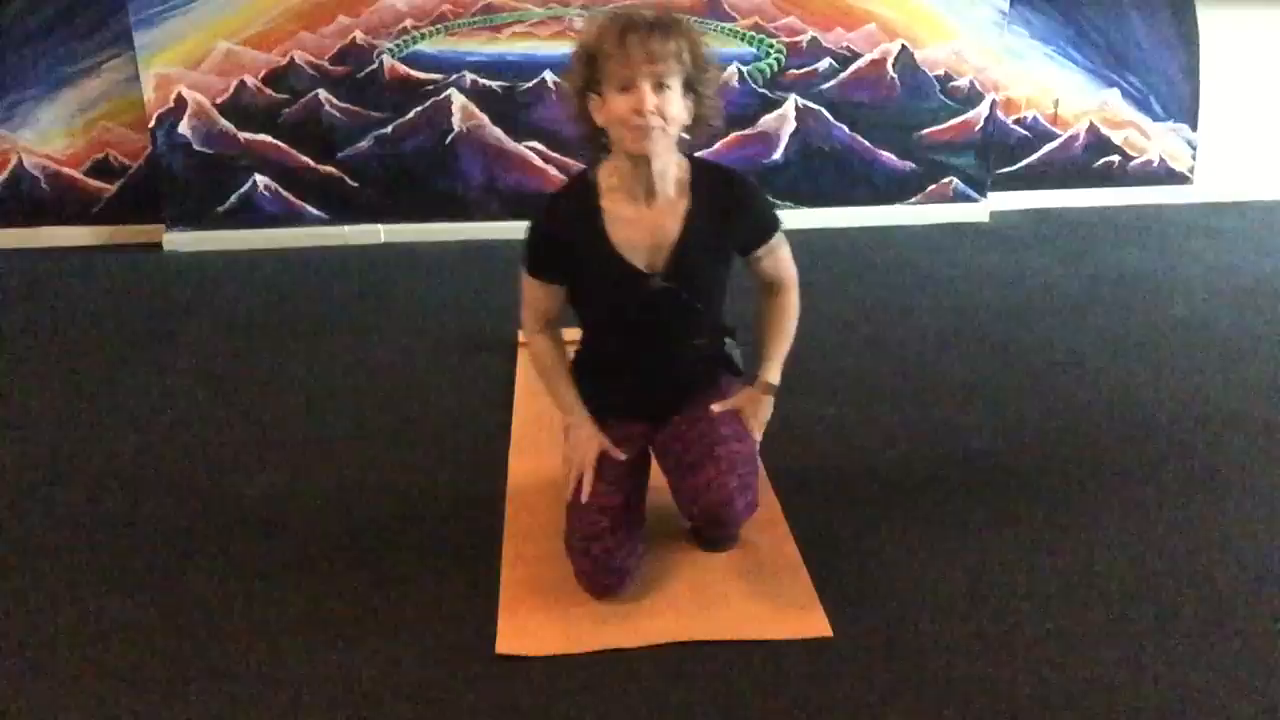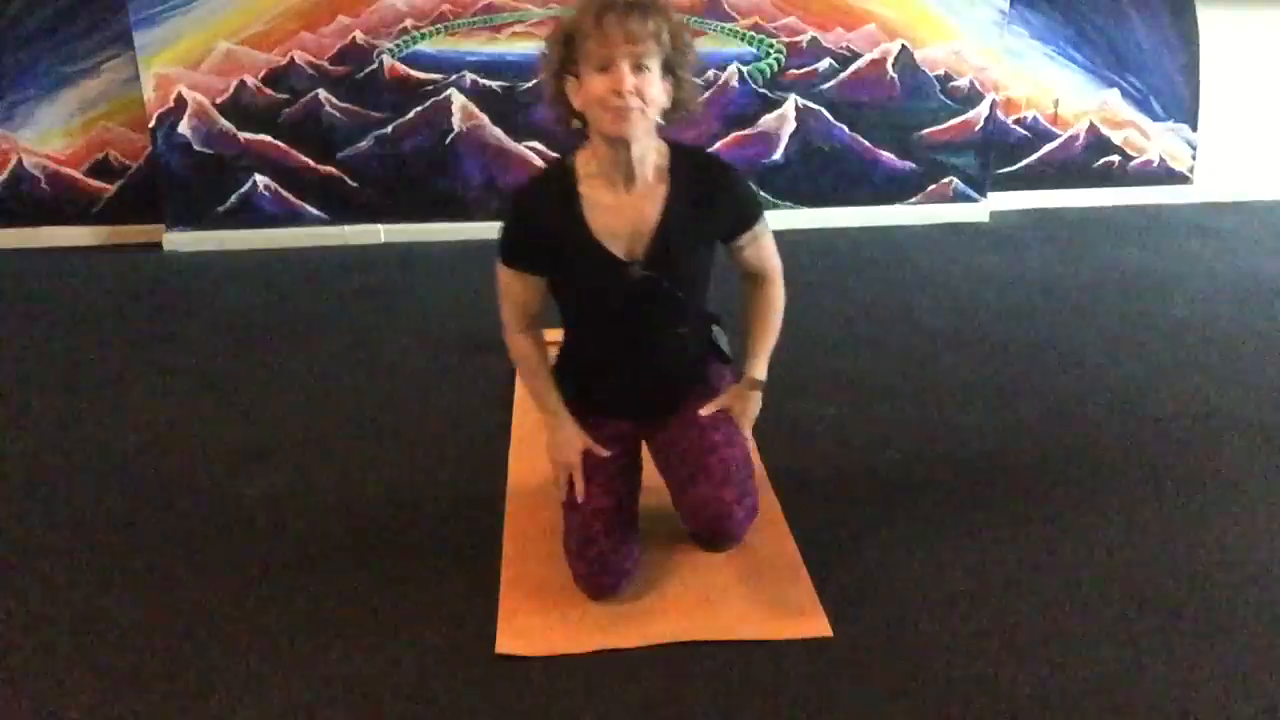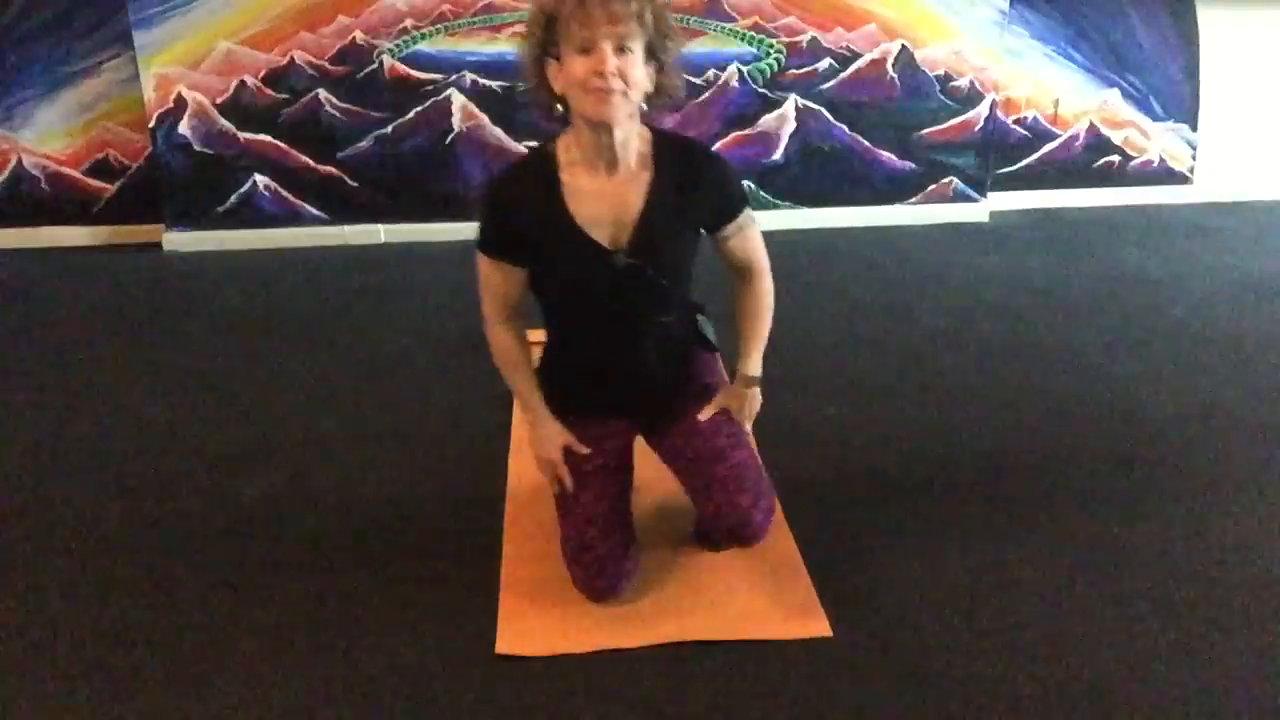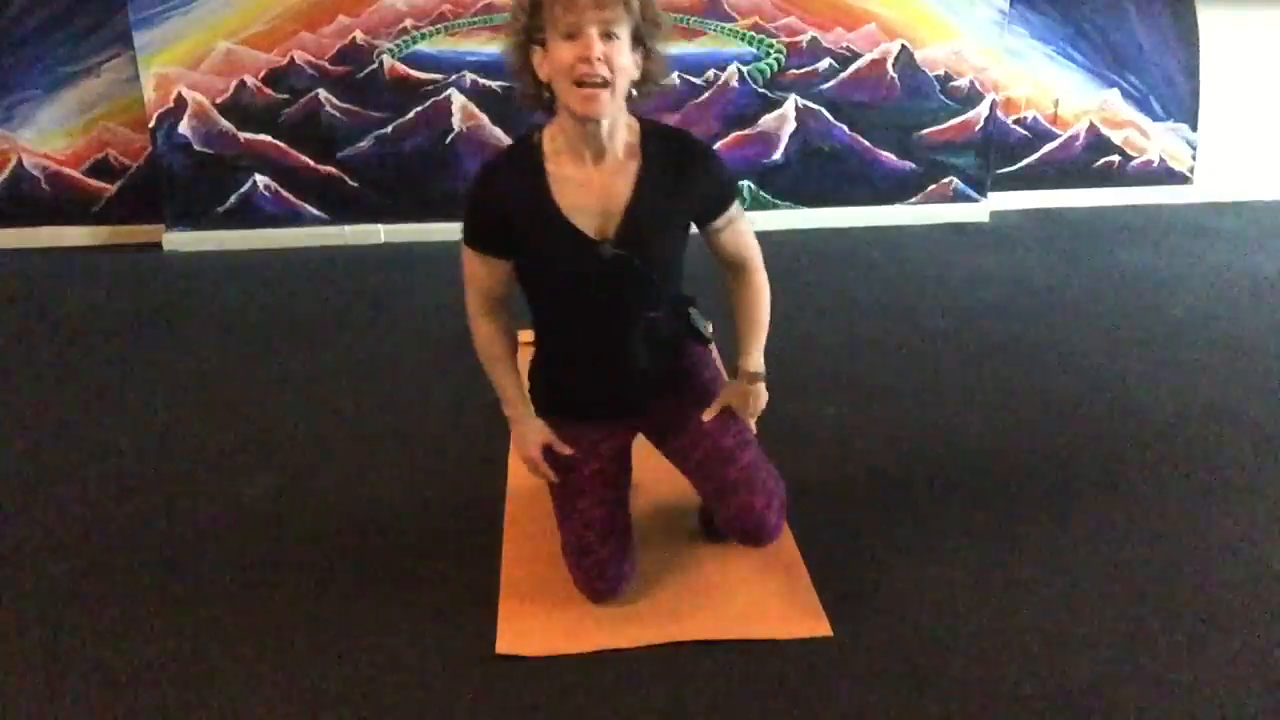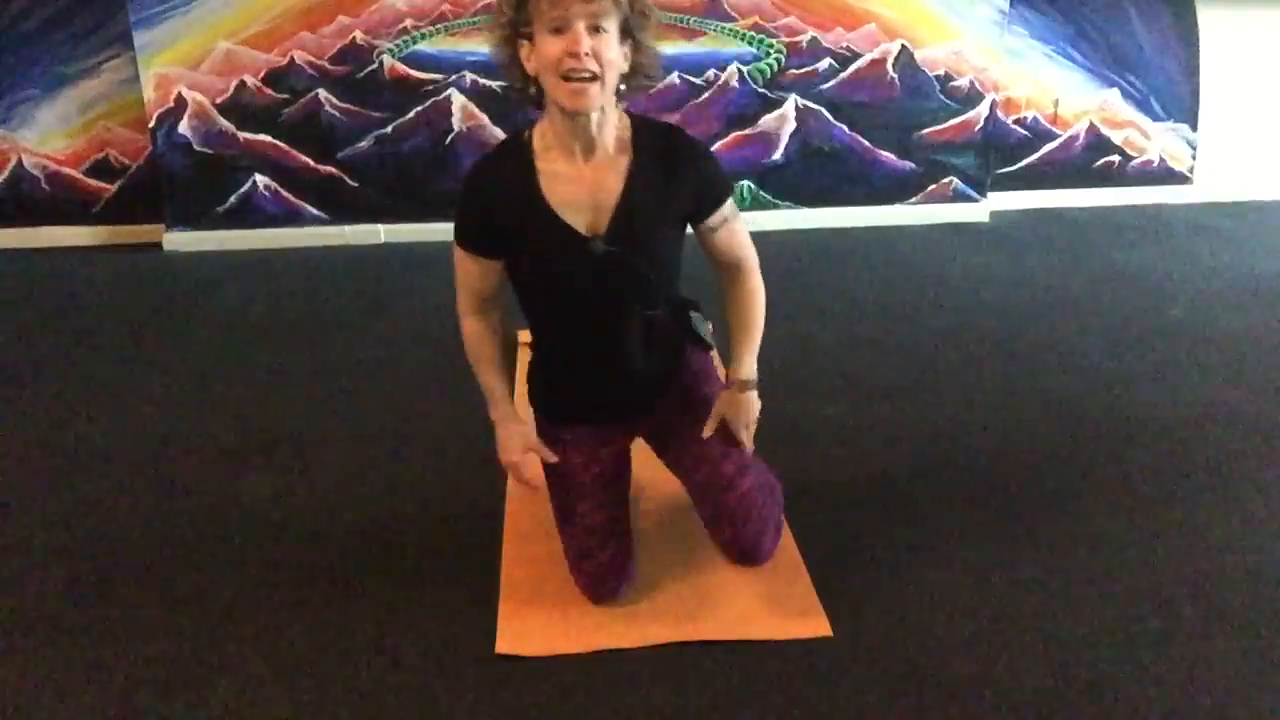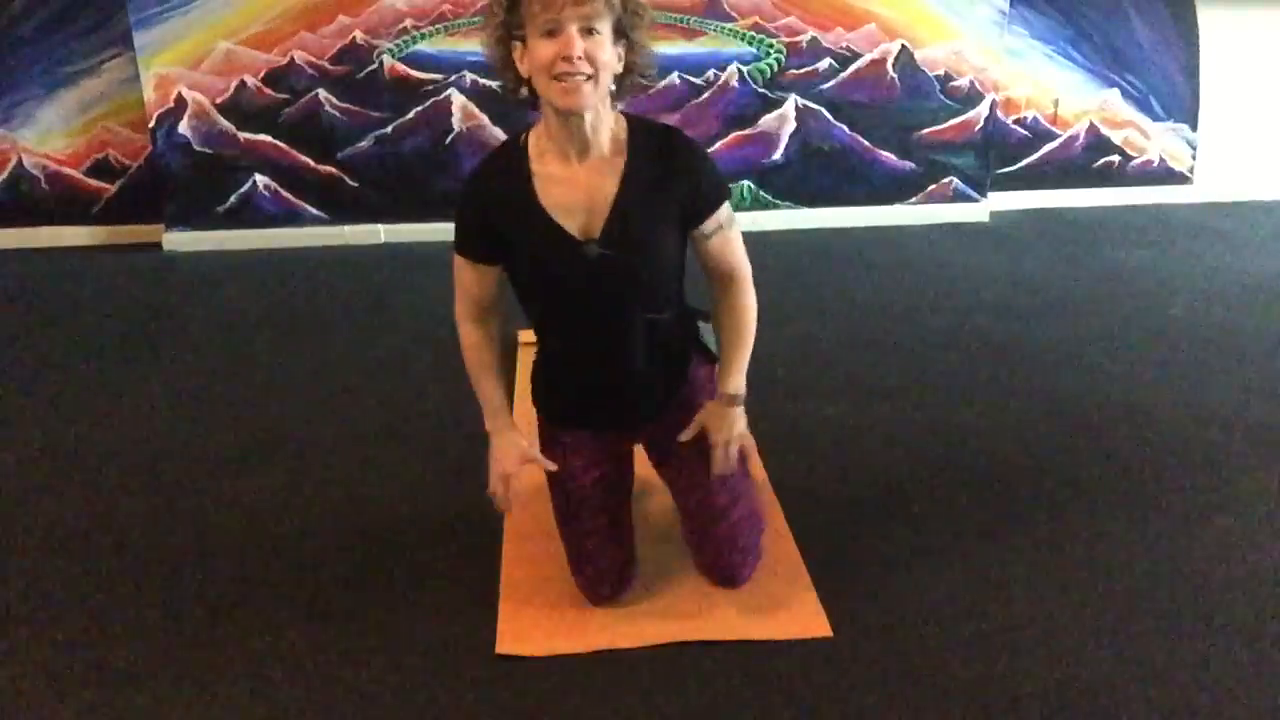
dt=0.1s
person 1, frame 1
left shoulder: (731, 198)
right shoulder: (564, 216)
left elbow: (782, 286)
right elbow: (539, 329)
left wrist: (766, 384)
right wrist: (576, 422)
left hip: (701, 387)
right hip: (607, 401)
left knee: (722, 512)
right knee: (604, 574)
right ankle: (630, 470)
person 1, frame 2
left shoulder: (712, 185)
right shoulder: (539, 205)
left elbow: (765, 277)
right elbow: (519, 326)
left wrist: (752, 380)
right wrist: (559, 421)
left hip: (690, 380)
right hip: (591, 398)
left knee: (724, 522)
right knee: (602, 576)
right ankle: (621, 469)
person 1, frame 3
left shoulder: (696, 171)
right shoulder: (518, 192)
left elbow: (753, 270)
right elbow: (500, 316)
left wrist: (747, 375)
right wrist: (538, 416)
left hip: (680, 374)
right hip: (578, 398)
left knee: (745, 519)
right knee: (603, 580)
left ankle: (707, 520)
right ankle: (609, 474)
person 1, frame 4
left shoulder: (685, 163)
right shoulder: (503, 183)
left elbow: (744, 266)
right elbow: (485, 311)
left wrist: (750, 372)
right wrist: (519, 414)
left hip: (674, 371)
right hip: (571, 399)
left knee: (760, 519)
right knee: (603, 581)
left ankle: (717, 508)
right ankle: (607, 476)
person 1, frame 5
left shoulder: (678, 158)
right shoulder: (495, 182)
left elbow: (741, 269)
right elbow: (477, 311)
left wrist: (743, 380)
right wrist: (505, 416)
left hip: (673, 376)
right hip: (569, 405)
left knee: (754, 540)
right knee: (603, 583)
left ankle: (701, 463)
right ankle: (611, 480)
person 1, frame 6
left shoulder: (673, 160)
right shoulder: (493, 186)
left elbow: (733, 279)
right elbow: (475, 317)
left wrist: (730, 395)
right wrist: (500, 426)
left hip: (677, 384)
right hip: (572, 408)
left knee: (733, 566)
right knee: (605, 584)
left ankle: (695, 478)
right ankle: (614, 481)
